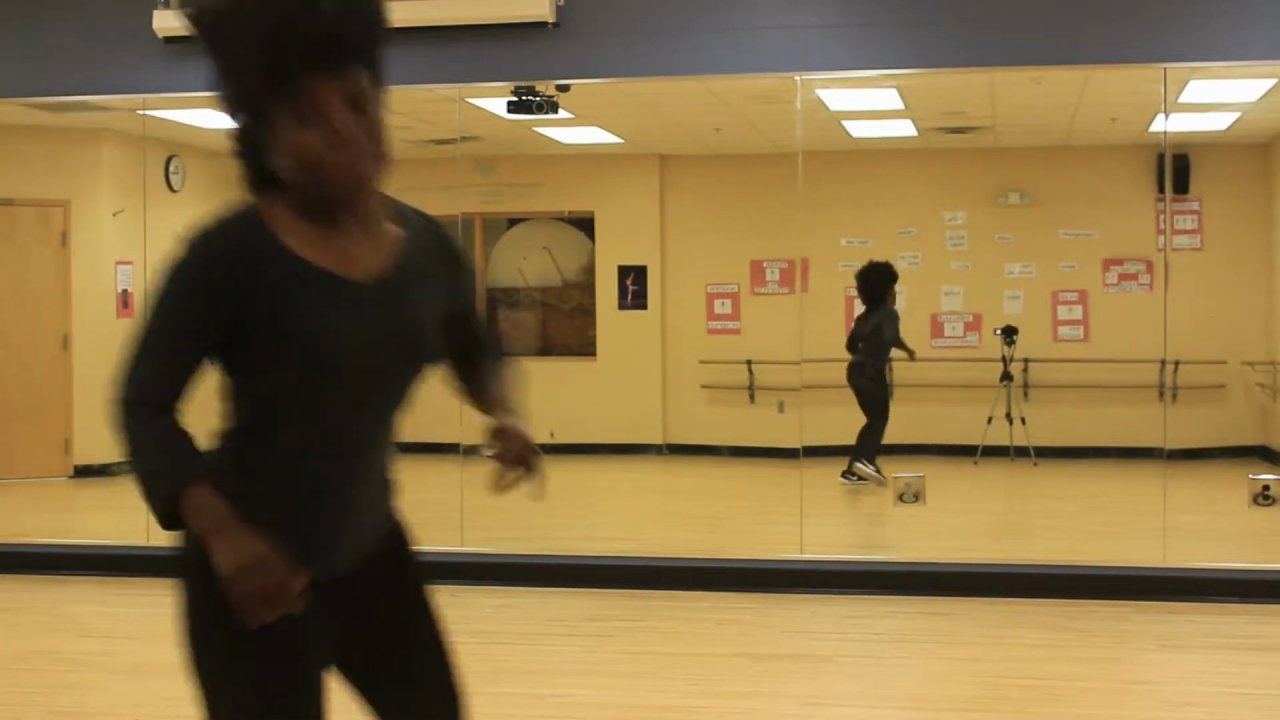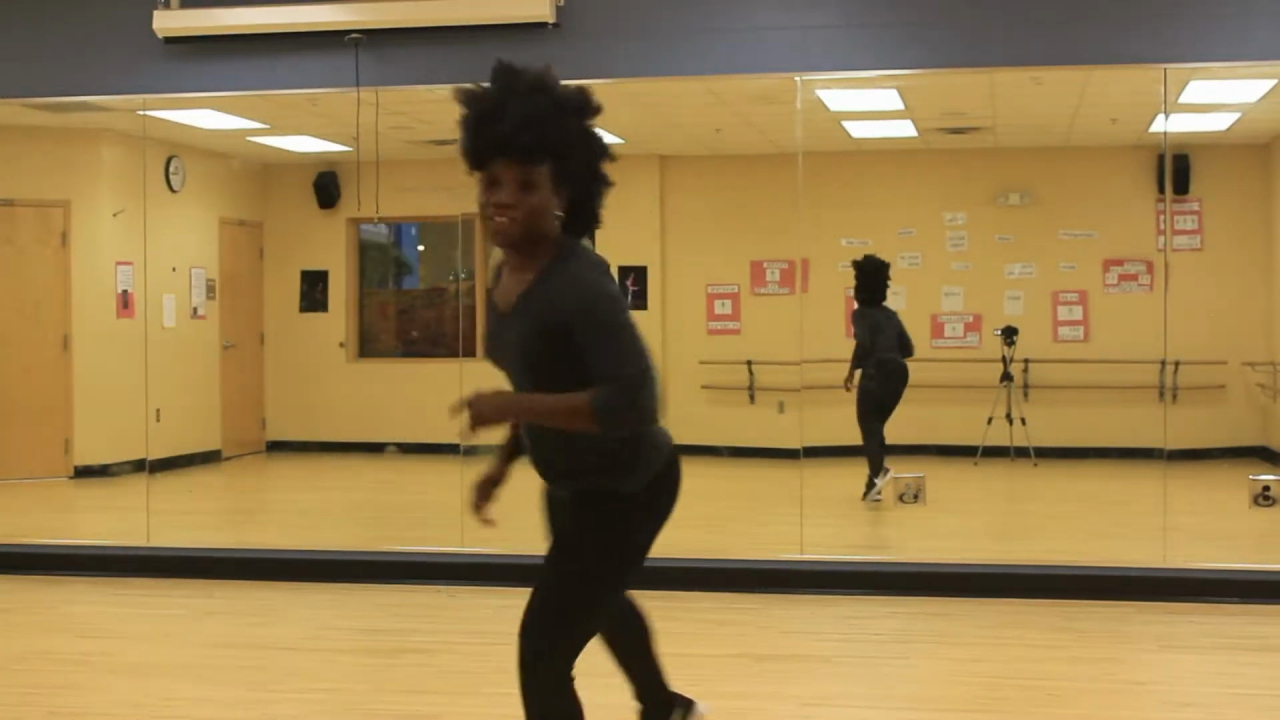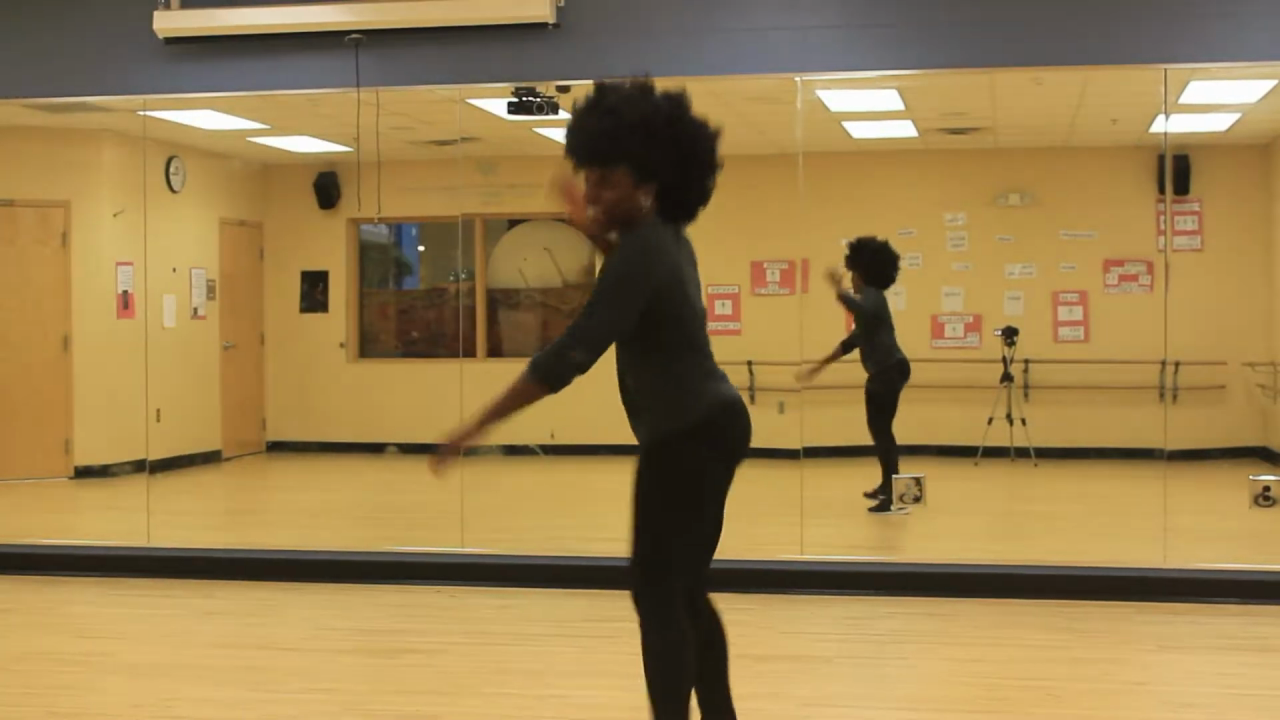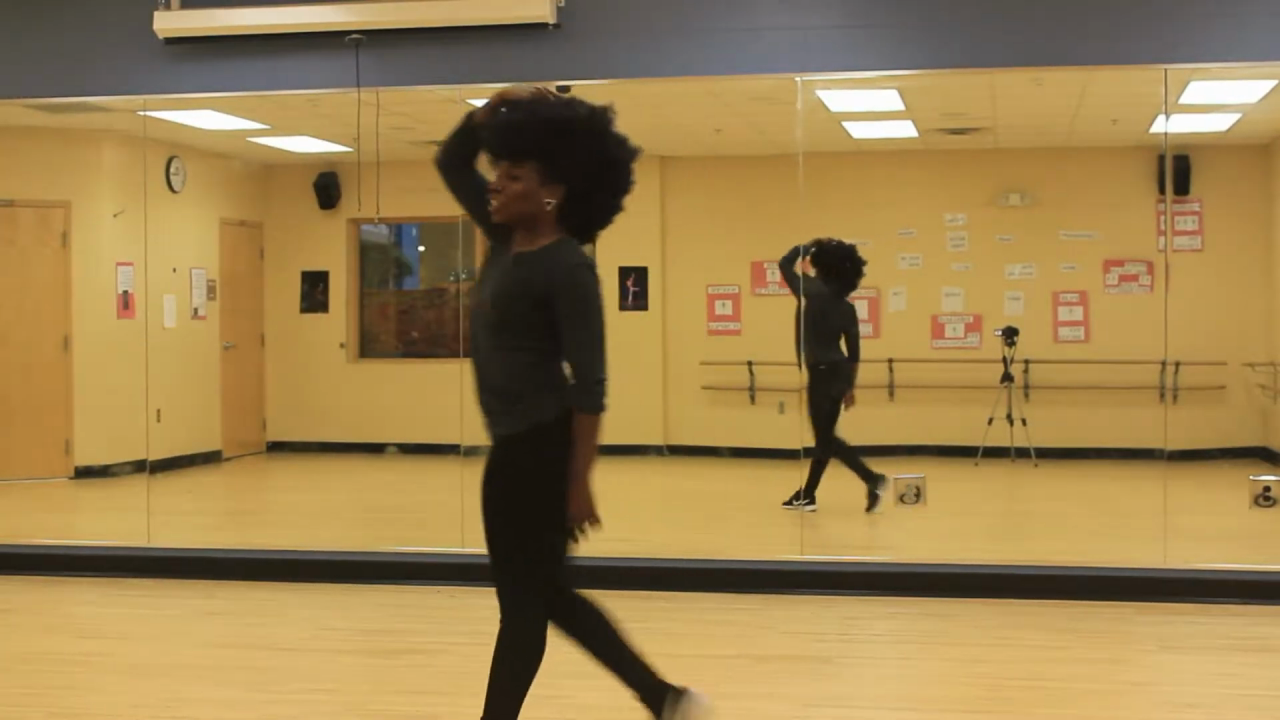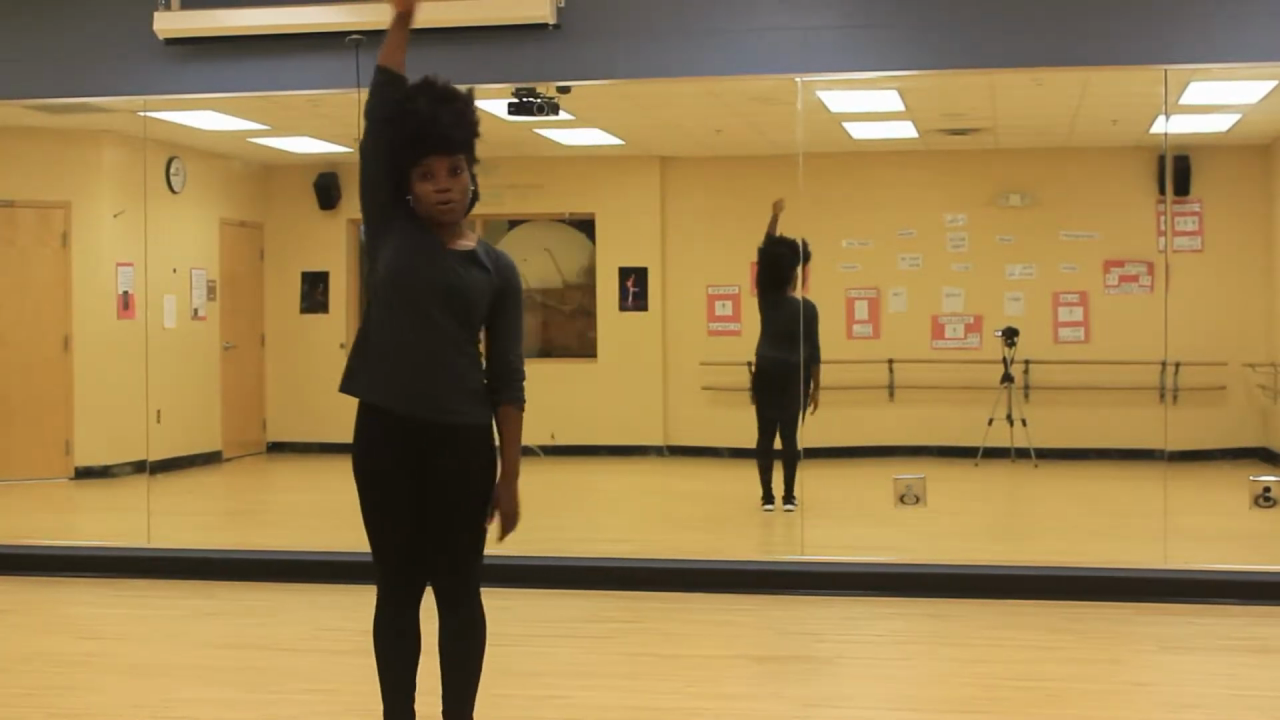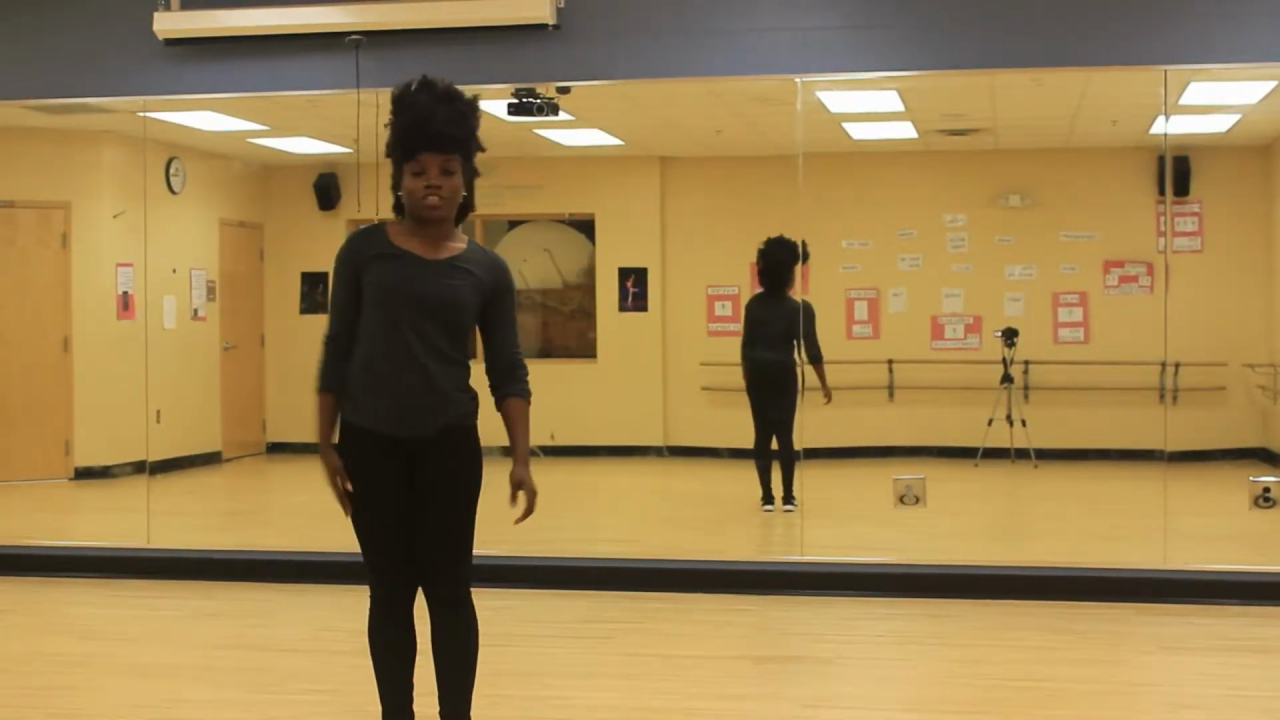
dt=0.7s
person 1, frame 1
left shoulder: (428, 247)
right shoulder: (228, 257)
left elbow: (473, 350)
right elbow: (145, 408)
left wrist: (503, 420)
right wrist: (222, 534)
left hip: (362, 544)
right hip: (252, 562)
person 1, frame 2
left shoulder: (579, 284)
right shoulder: (506, 278)
left elbow: (632, 401)
left wrist: (518, 410)
right wrist: (503, 462)
left hip: (627, 486)
right hip: (570, 483)
left knee: (541, 649)
right knee: (598, 600)
person 1, frame 3
left shoulder: (637, 257)
right shoulder: (666, 239)
left elbow: (567, 359)
left wrist: (476, 426)
right wrist: (597, 230)
left hip: (690, 434)
right hip: (708, 423)
left knee: (659, 596)
right knee: (681, 587)
person 1, frame 4
left shoulder: (566, 268)
right shoulder: (504, 237)
left elbow: (588, 382)
right elbow: (450, 160)
left wrist: (577, 480)
right wrist: (500, 105)
left hip: (536, 446)
right hip: (521, 442)
left knee: (521, 598)
right knee: (544, 591)
person 1, frame 5
left shoulder: (496, 269)
right shoulder: (388, 228)
left elbow: (507, 377)
right elbow: (380, 115)
left wrist: (511, 472)
left hip: (463, 439)
right hip: (386, 432)
left knee: (458, 588)
right knee: (397, 587)
person 1, frame 6
left shoulder: (485, 269)
right shoulder: (365, 249)
left elbow: (507, 369)
right elbow: (337, 350)
left wrist: (522, 458)
right wrist: (326, 443)
left hip: (447, 443)
right hip: (371, 442)
left knee: (449, 590)
right knee: (389, 590)
person 2, frame 1
left shoulder: (864, 316)
right shoulder: (889, 313)
left elbow: (851, 345)
right elbow: (889, 337)
right wrist: (905, 348)
left hip: (856, 371)
right hip: (872, 373)
left knee: (874, 419)
right knee: (878, 419)
left ankle: (851, 470)
right ankle: (866, 461)
person 2, frame 2
left shoulder: (861, 314)
right shoulder: (890, 315)
left elbow: (863, 343)
right elbow: (907, 350)
left wrist: (851, 371)
left hip: (876, 372)
right hip: (899, 373)
left knee: (868, 425)
right knee: (875, 425)
left ankle: (878, 470)
right ankle: (873, 483)
person 2, frame 3
left shoulder: (872, 298)
right shoulder: (873, 299)
left elbow: (860, 309)
right elbow: (854, 340)
left wrist: (839, 288)
right wrist: (820, 365)
left hip: (887, 369)
right hip: (889, 368)
left knee: (879, 430)
right knee: (881, 429)
left ankle: (893, 496)
right ankle: (888, 486)
person 2, frame 4
left shoulder: (812, 293)
right shoulder: (846, 308)
left elbow: (785, 264)
right elbow: (853, 352)
left wrist: (810, 246)
right wrist: (850, 387)
left hip: (822, 373)
right hip: (836, 373)
left knee: (826, 437)
right knee: (824, 436)
left ankle: (872, 479)
right ankle: (807, 494)
person 2, frame 5
left shoulder: (765, 296)
right shoulder: (805, 308)
left elbow: (766, 253)
right elbow: (811, 352)
left wrist: (775, 217)
right wrist: (815, 386)
left hip: (764, 373)
right hip: (791, 375)
left knee: (765, 435)
right knee: (789, 435)
left ankle: (768, 496)
right ankle: (789, 496)
person 2, frame 6
left shoulder: (756, 303)
right shoulder: (800, 308)
left elbow: (748, 343)
right elbow: (811, 350)
left wrist: (747, 373)
right wrist: (824, 385)
left hip: (758, 373)
right hip: (783, 374)
left knee: (762, 434)
right knee: (784, 434)
left ankle: (767, 496)
right ankle: (788, 497)
